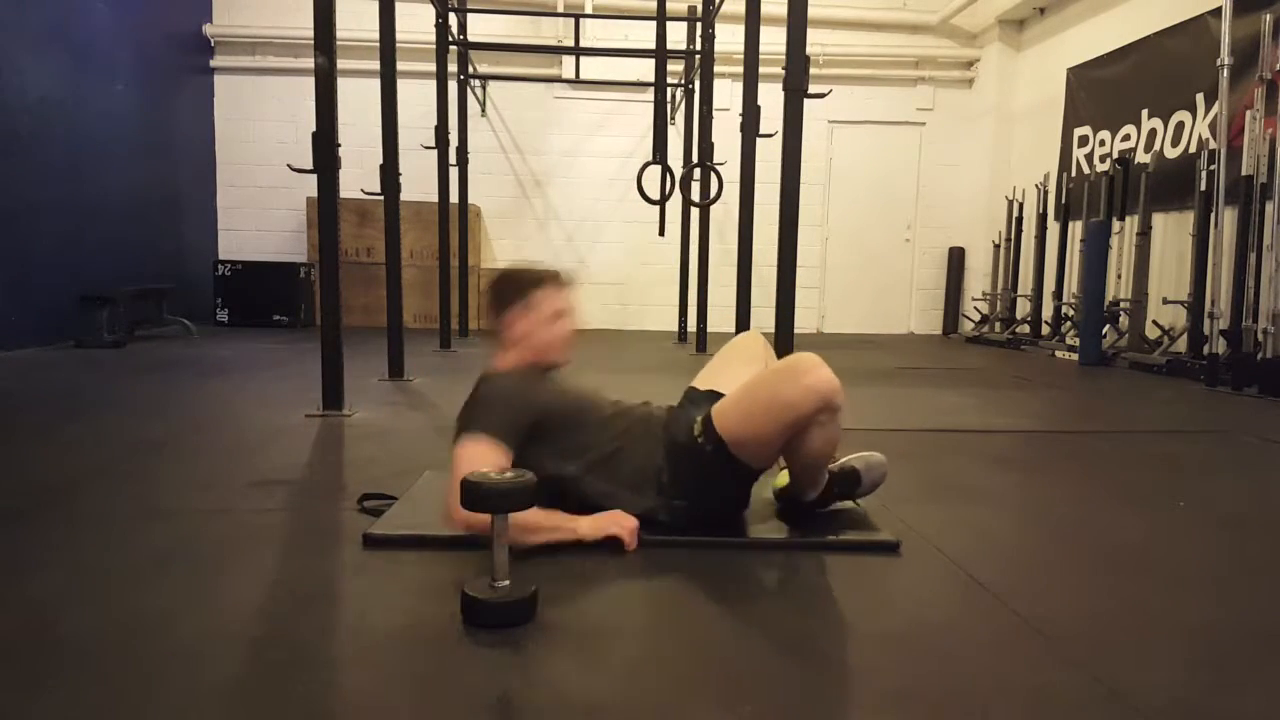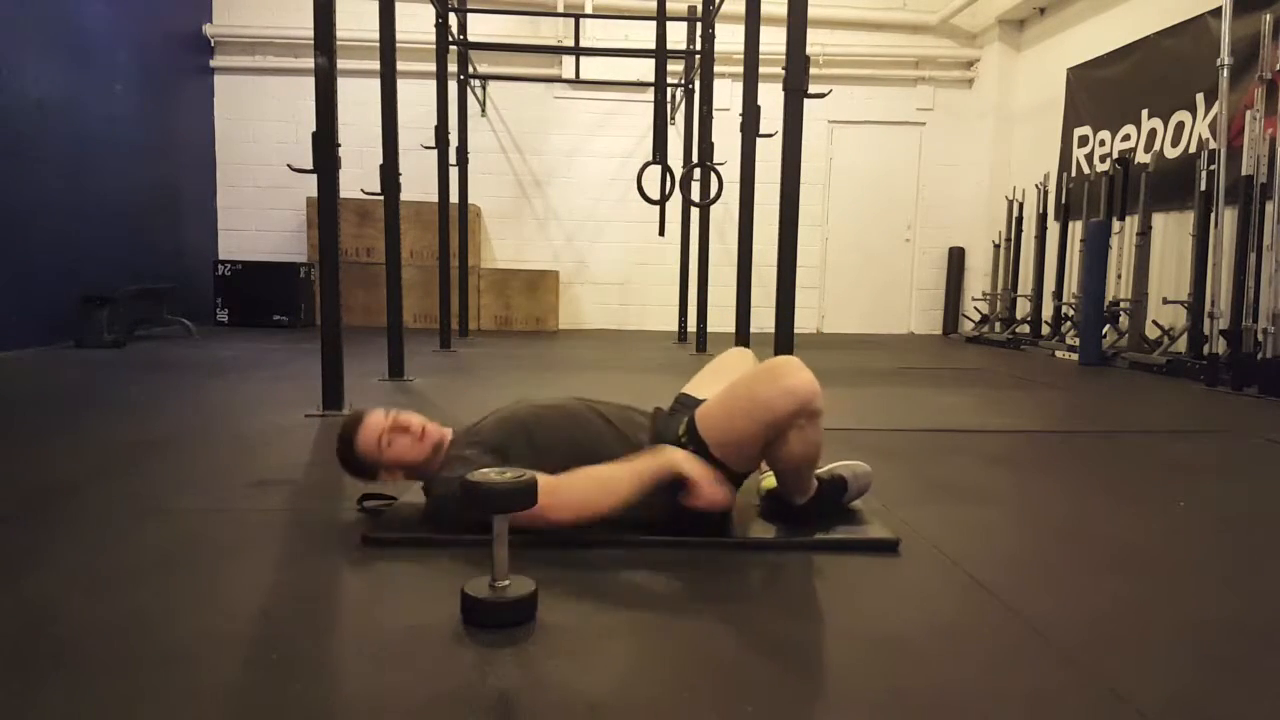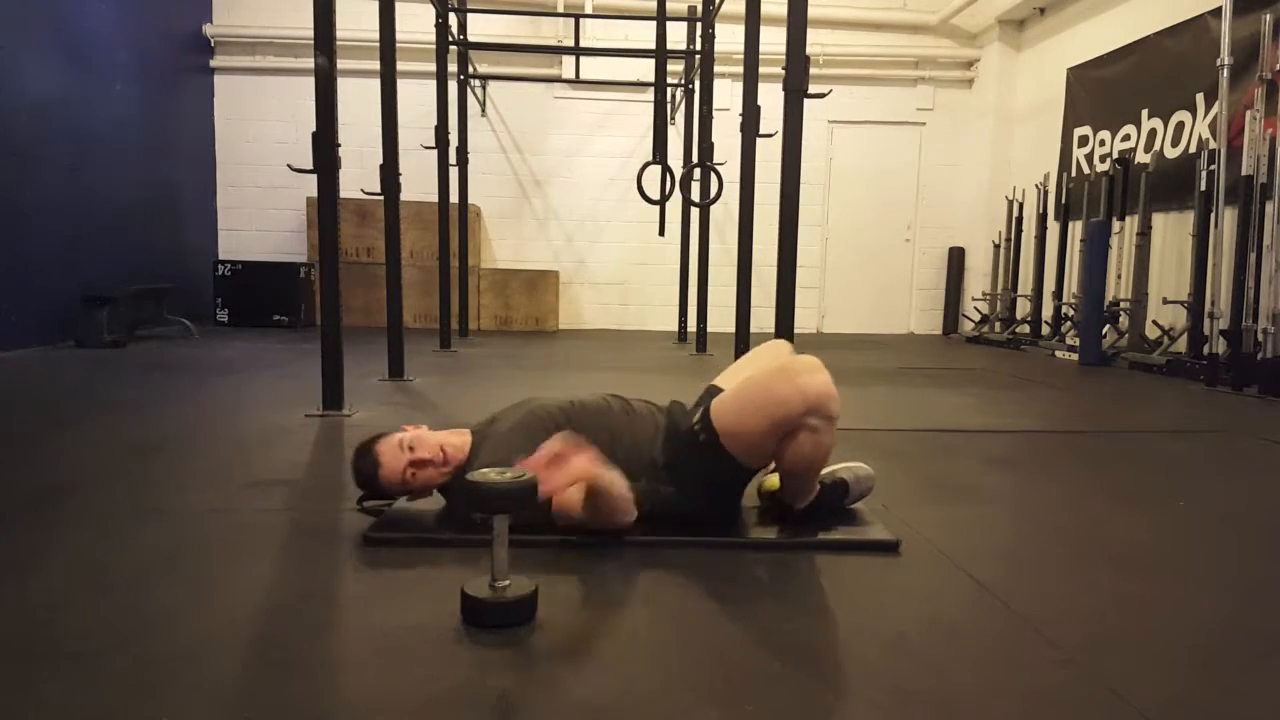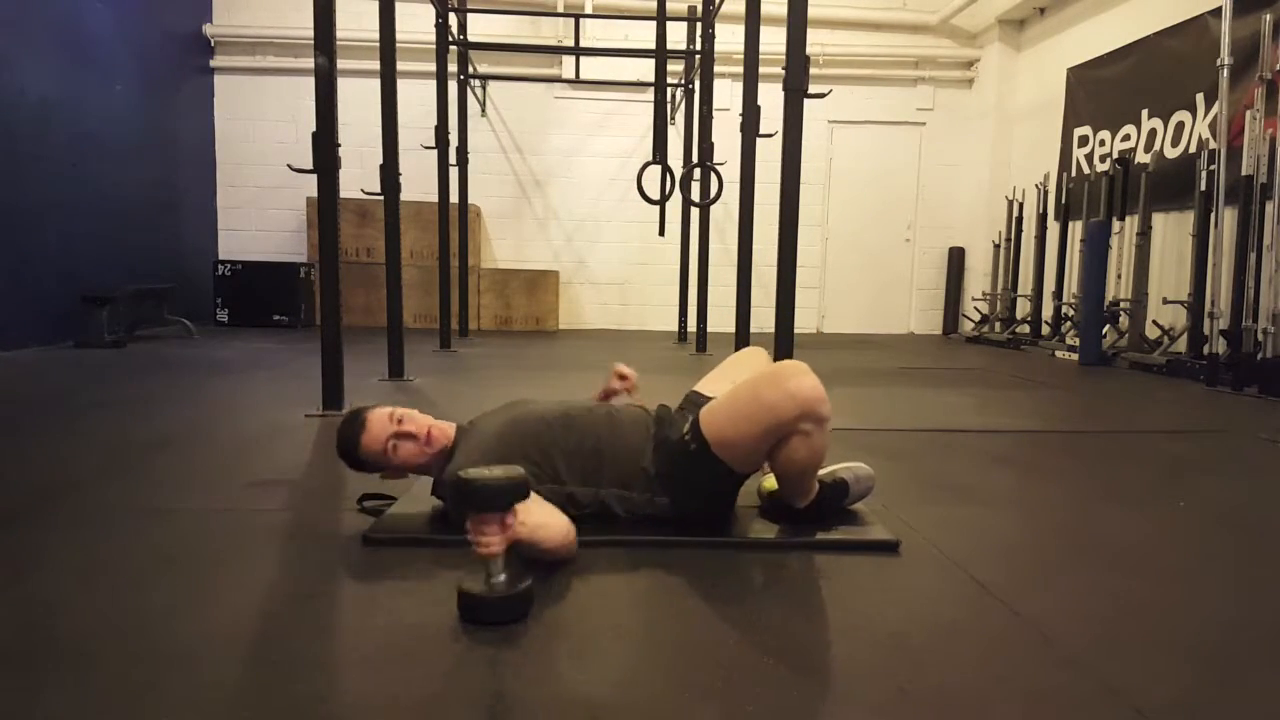
dt=0.4s
person 1, frame 1
left shoulder: (524, 381)
right shoulder: (499, 401)
right elbow: (468, 508)
right wrist: (580, 524)
left hip: (674, 443)
right hip: (682, 489)
left knee: (751, 344)
right knee: (811, 379)
left ankle: (805, 477)
right ankle: (807, 493)
person 1, frame 2
left shoulder: (469, 443)
right shoulder: (452, 478)
right elbow: (561, 502)
right wrist: (667, 460)
left hip: (656, 433)
right hip: (657, 481)
left knee: (740, 360)
right knee: (792, 382)
left ankle: (790, 479)
right ankle: (801, 500)
person 1, frame 3
left shoulder: (489, 435)
right shoulder: (494, 476)
right elbow: (616, 511)
right wrist: (590, 475)
left hip: (673, 429)
right hip: (686, 471)
left knee: (781, 353)
right knee: (809, 386)
left ankle: (787, 476)
right ankle: (801, 500)
person 1, frame 4
left shoulder: (476, 433)
right shoulder: (464, 474)
right elbow: (561, 532)
left wrist: (607, 397)
right wrist: (515, 527)
left hip: (662, 434)
right hip: (677, 481)
left knee: (755, 358)
right knee: (799, 390)
left ankle: (791, 480)
right ankle: (802, 501)
